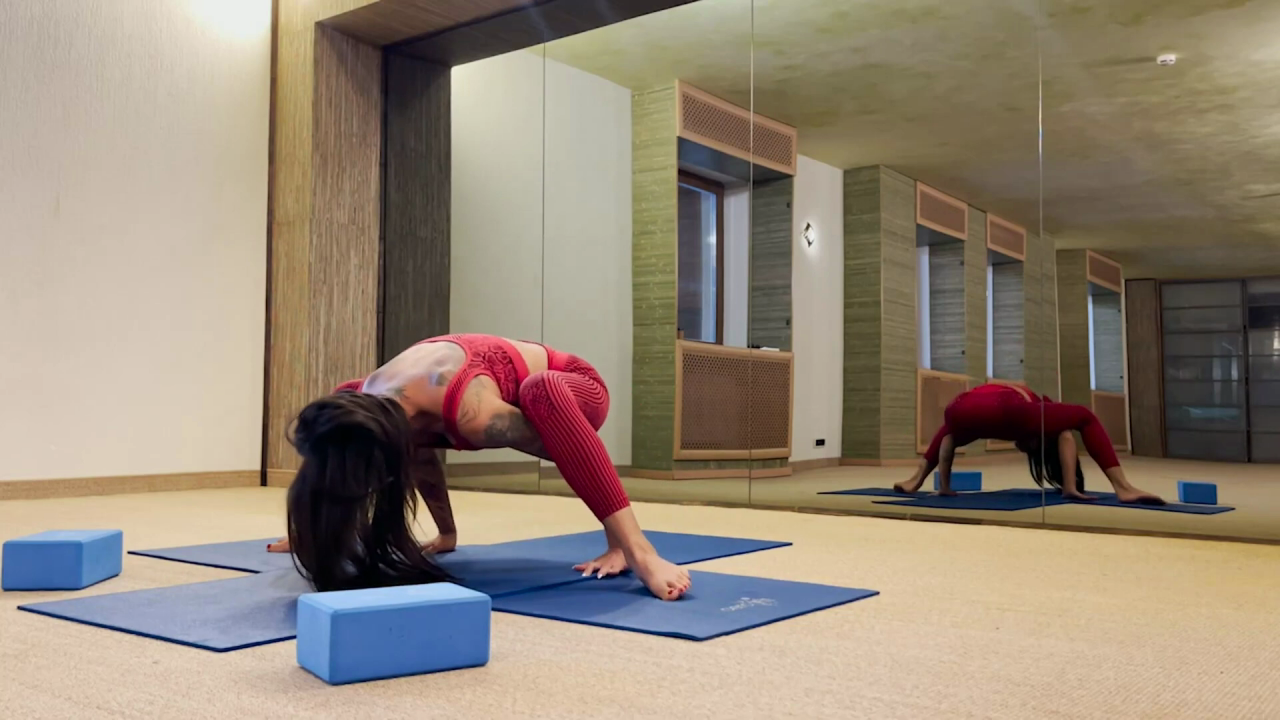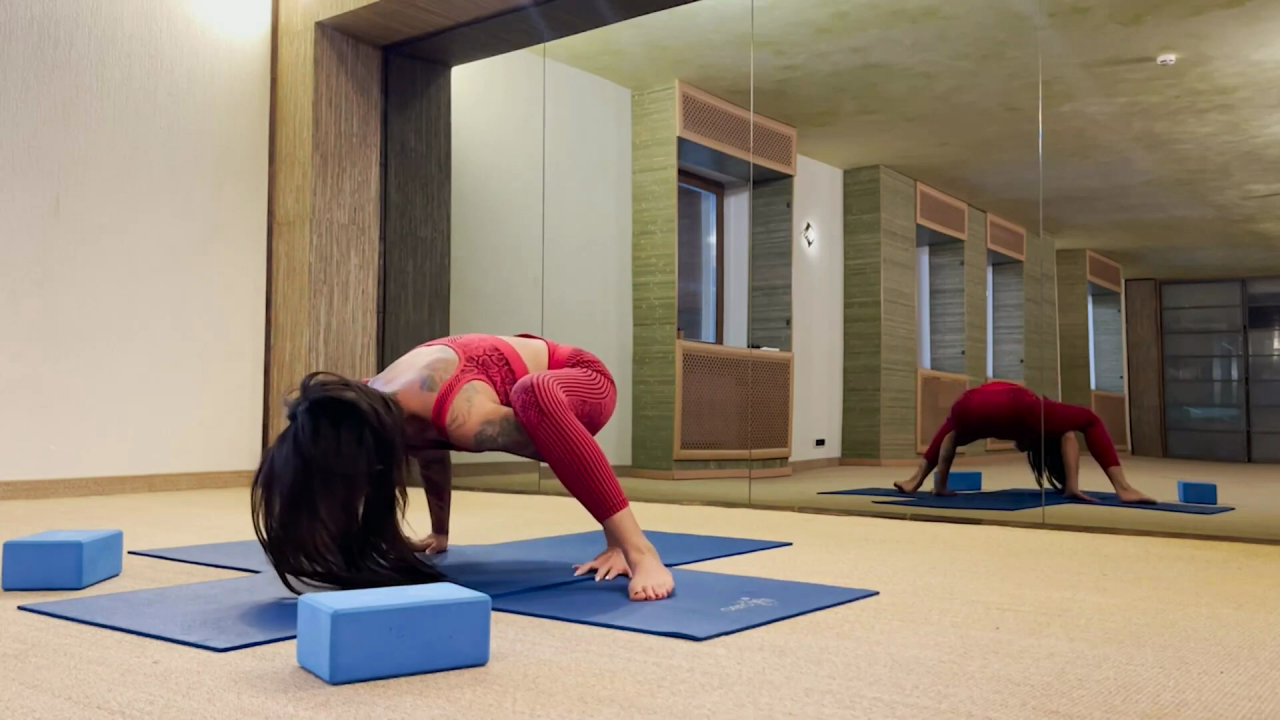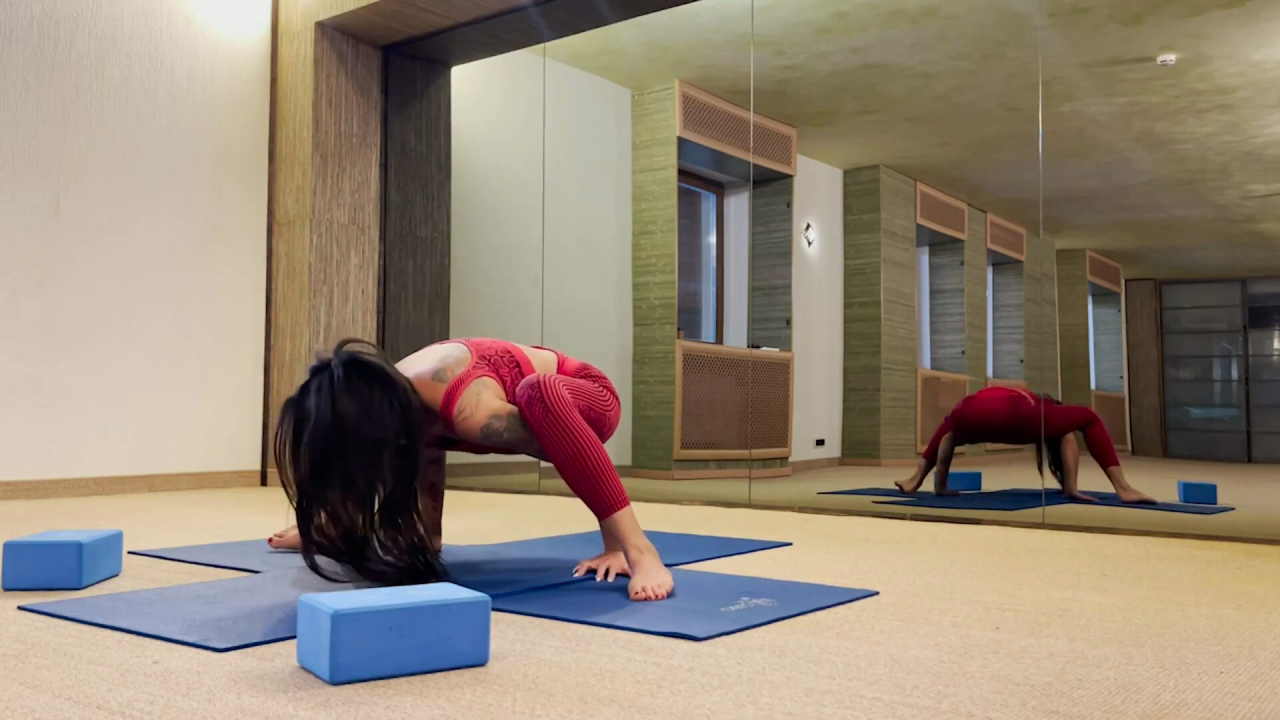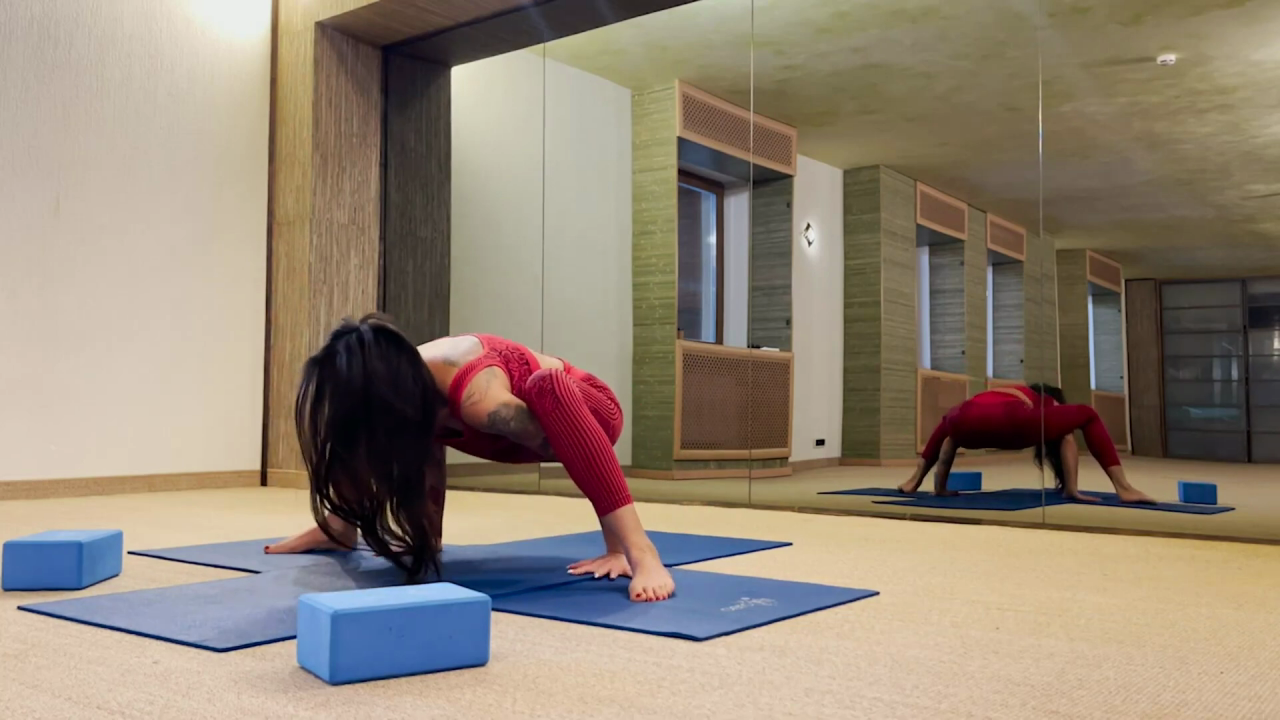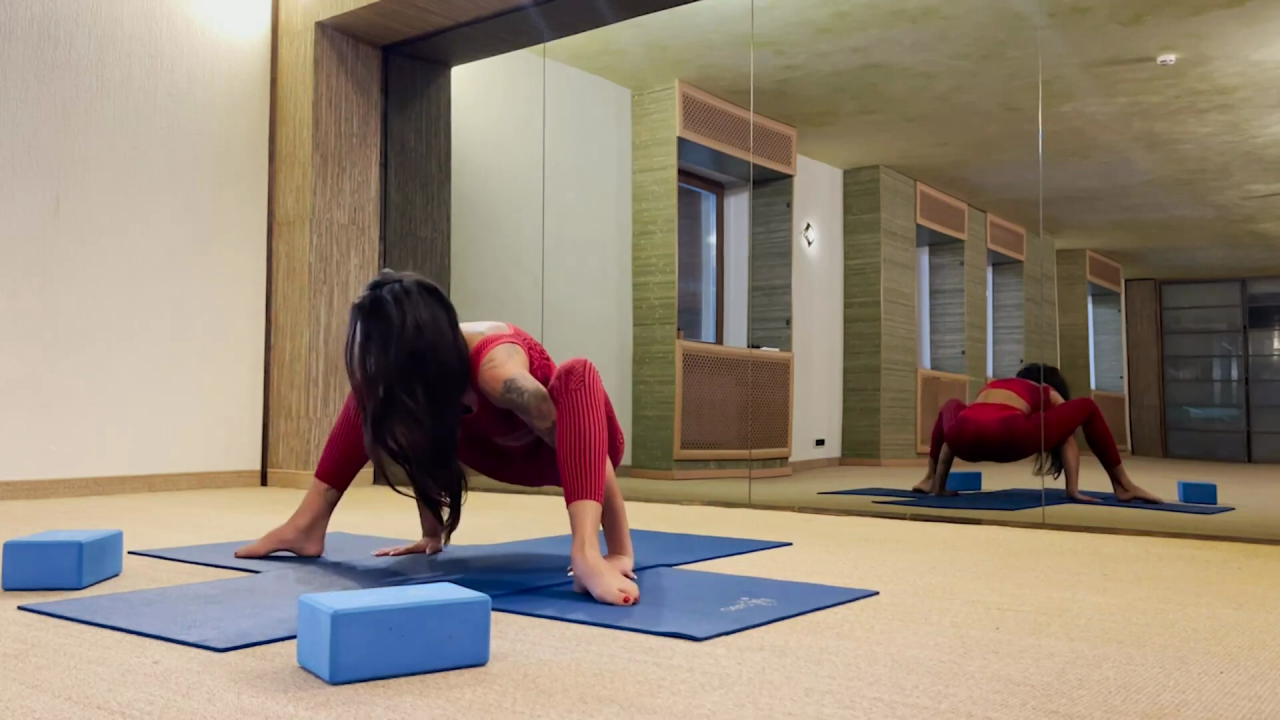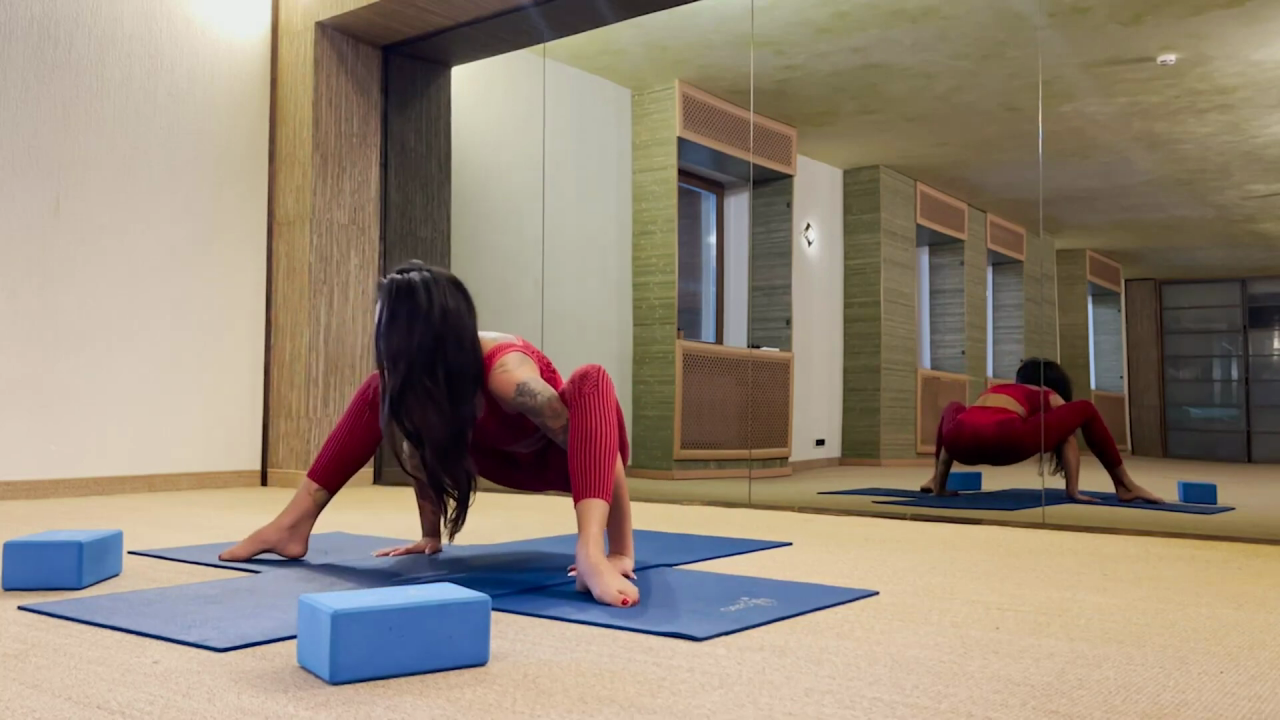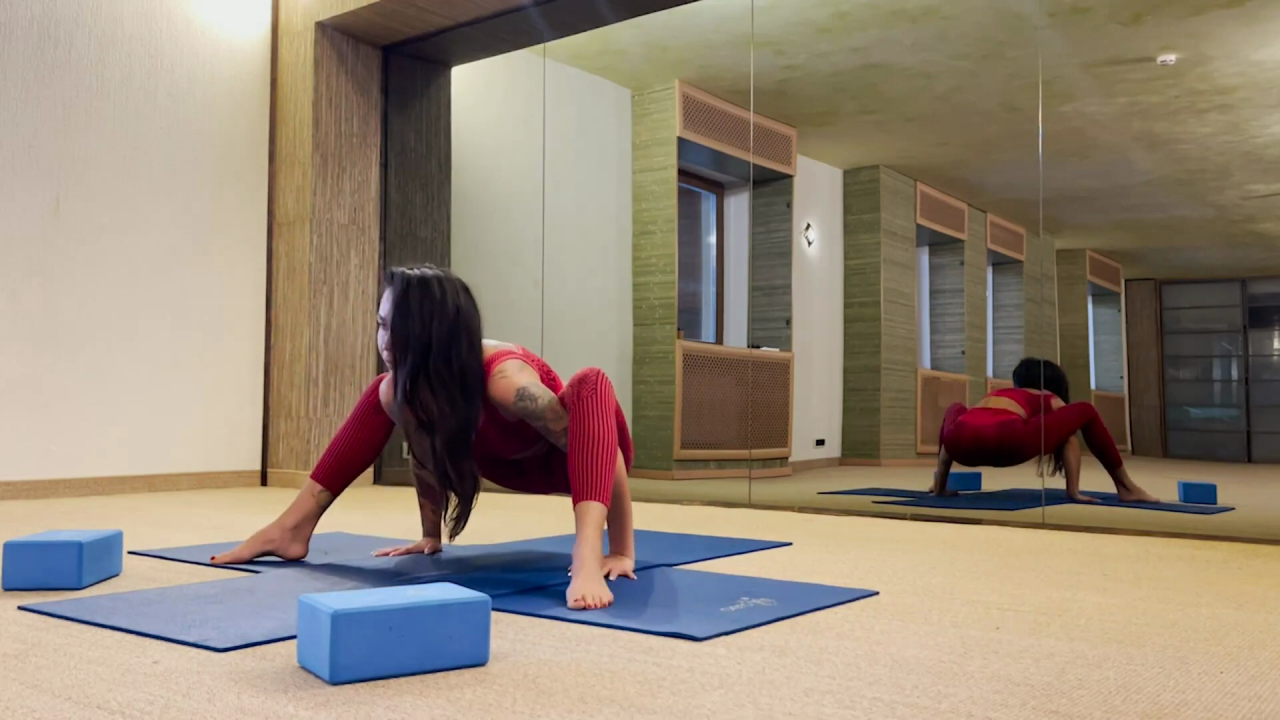
dt=0.5s
person 1, frame 1
left shoulder: (470, 410)
right shoulder: (365, 404)
left wrist: (622, 546)
right wrist: (446, 533)
left hip: (572, 390)
right hip: (515, 392)
left knee: (540, 393)
left ankle: (636, 548)
person 1, frame 2
left shoulder: (462, 416)
right shoulder: (370, 409)
left wrist: (629, 545)
right wrist: (439, 532)
left hip: (580, 381)
right hip: (520, 373)
left knee: (536, 397)
left ankle: (638, 549)
person 1, frame 3
left shoulder: (469, 410)
right shoulder: (390, 399)
right elbow: (429, 452)
left wrist: (622, 546)
right wrist: (429, 533)
left hip: (585, 399)
right hip: (533, 415)
left knee: (538, 394)
left ankle: (639, 549)
person 1, frame 4
left shoulder: (478, 398)
right shoulder: (407, 387)
right elbow: (429, 456)
left wrist: (627, 551)
right wrist: (430, 536)
left hip: (585, 411)
right hip: (527, 419)
left knee: (548, 388)
left ankle: (642, 553)
right ankle: (341, 529)
person 1, frame 5
left shoulder: (496, 369)
right shoulder: (403, 374)
left elbow: (596, 456)
right elbow: (418, 450)
left wrist: (619, 553)
right wrist: (431, 536)
left hip: (563, 451)
right hip: (506, 453)
left knee: (578, 377)
right knee: (375, 393)
left ankle: (587, 554)
right ankle: (309, 527)
person 1, frame 6
left shoulder: (506, 374)
right shoulder: (407, 380)
left elbow: (600, 452)
right elbow: (419, 451)
left wrist: (621, 553)
right wrist: (430, 535)
left hip: (566, 460)
right hip: (512, 460)
left knee: (590, 383)
right knee: (379, 392)
left ankle: (591, 553)
right ankle: (294, 526)
person 1, frame 7
left shoulder: (505, 380)
right shoulder: (399, 388)
left elbow: (610, 455)
right elbow: (425, 455)
left wrist: (620, 554)
right wrist: (430, 536)
left hip: (568, 460)
right hip: (513, 463)
left knee: (590, 386)
right knee: (382, 397)
left ankle: (587, 555)
right ankle: (295, 528)
person 2, frame 1
right shoulder: (1040, 409)
left elbow: (947, 438)
right elbow: (1066, 436)
left wrist: (944, 486)
right wrist: (1071, 488)
left hip: (961, 411)
right hip: (1003, 411)
left knee: (951, 428)
right knee: (1086, 418)
left ankle: (915, 481)
right ankle: (1123, 488)
person 2, frame 2
right shoulder: (1035, 410)
left elbow: (949, 438)
right elbow: (1068, 436)
left wrist: (940, 486)
right wrist: (1072, 487)
left hip: (969, 407)
right hip: (1013, 408)
left knee: (953, 428)
right knee: (1089, 421)
left ankle: (915, 481)
right ankle: (1123, 488)
person 2, frame 3
right shoulder: (1044, 410)
left elbow: (947, 438)
right elbow: (1067, 437)
left wrist: (940, 486)
right wrist: (1071, 488)
left hip: (969, 416)
right hip: (1012, 416)
left knee: (951, 423)
right knee: (1088, 418)
left ankle: (914, 481)
right ankle: (1122, 488)
person 2, frame 4
right shoulder: (1051, 405)
left elbow: (949, 439)
right elbow: (1067, 438)
left wrist: (940, 486)
right wrist: (1071, 488)
left hip: (968, 423)
right hip: (1010, 421)
left knee: (951, 421)
right knee: (1087, 416)
left ankle: (914, 481)
right ankle: (1123, 488)
person 2, frame 5
left shoulder: (993, 386)
right shoulder: (1051, 394)
right elbow: (1068, 437)
left wrist: (939, 485)
right wrist: (1073, 490)
left hip: (966, 437)
right hip: (1009, 437)
left knee: (952, 407)
right knee: (1087, 408)
left ankle: (929, 480)
right ankle: (1123, 487)
person 2, frame 6
left shoulder: (994, 390)
right shoulder: (1051, 397)
right elbow: (1068, 439)
left wrist: (939, 486)
right wrist: (1073, 490)
left hip: (962, 440)
right hip: (1005, 439)
left knee: (953, 409)
right knee: (1085, 410)
left ankle: (935, 482)
right ankle: (1124, 487)
person 2, frame 7
left shoulder: (995, 395)
right shoulder: (1052, 400)
left elbow: (948, 438)
right elbow: (1070, 440)
left wrist: (939, 485)
right wrist: (1074, 491)
left hip: (962, 442)
right hip: (1007, 441)
left knee: (955, 410)
right knee: (1085, 412)
left ankle: (941, 485)
right ankle: (1125, 487)
